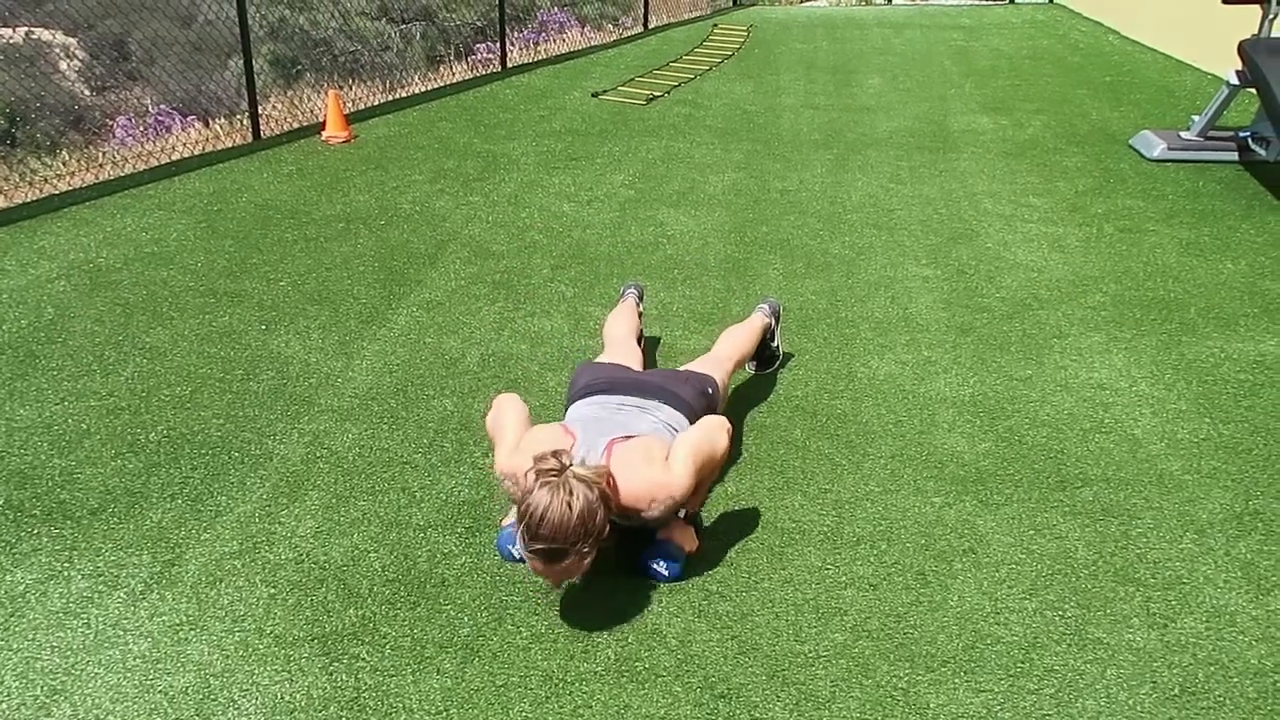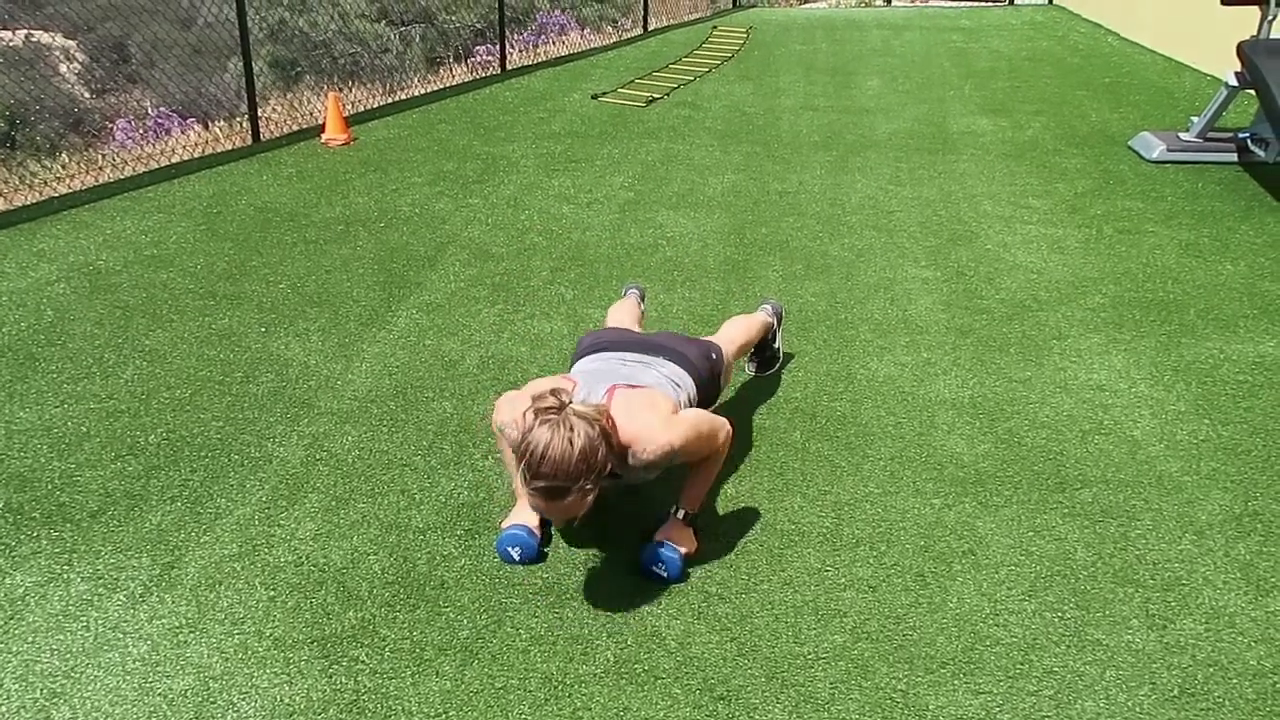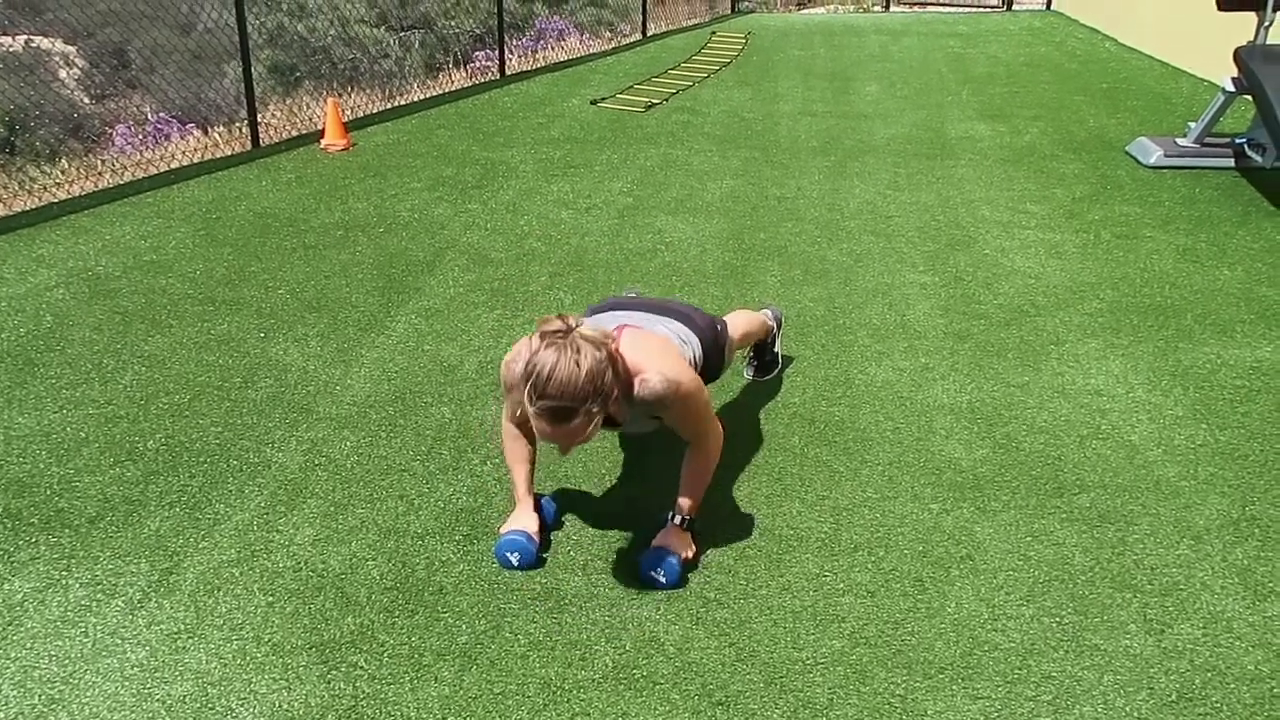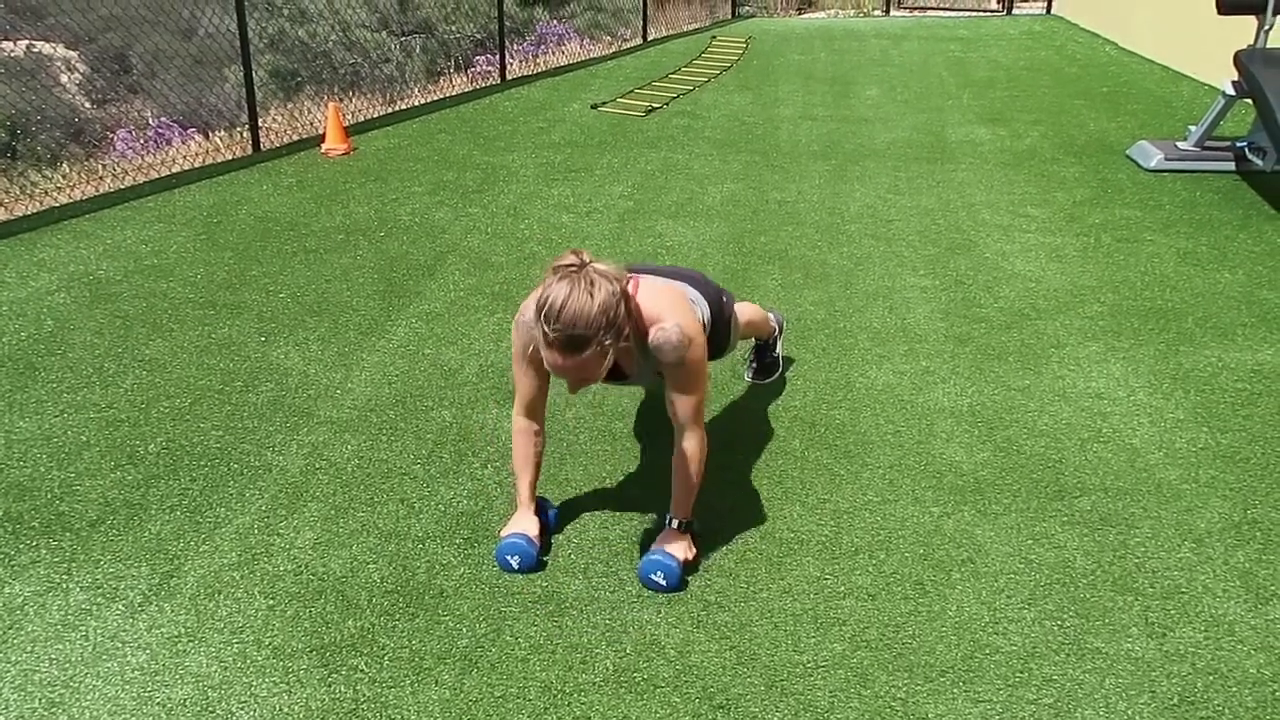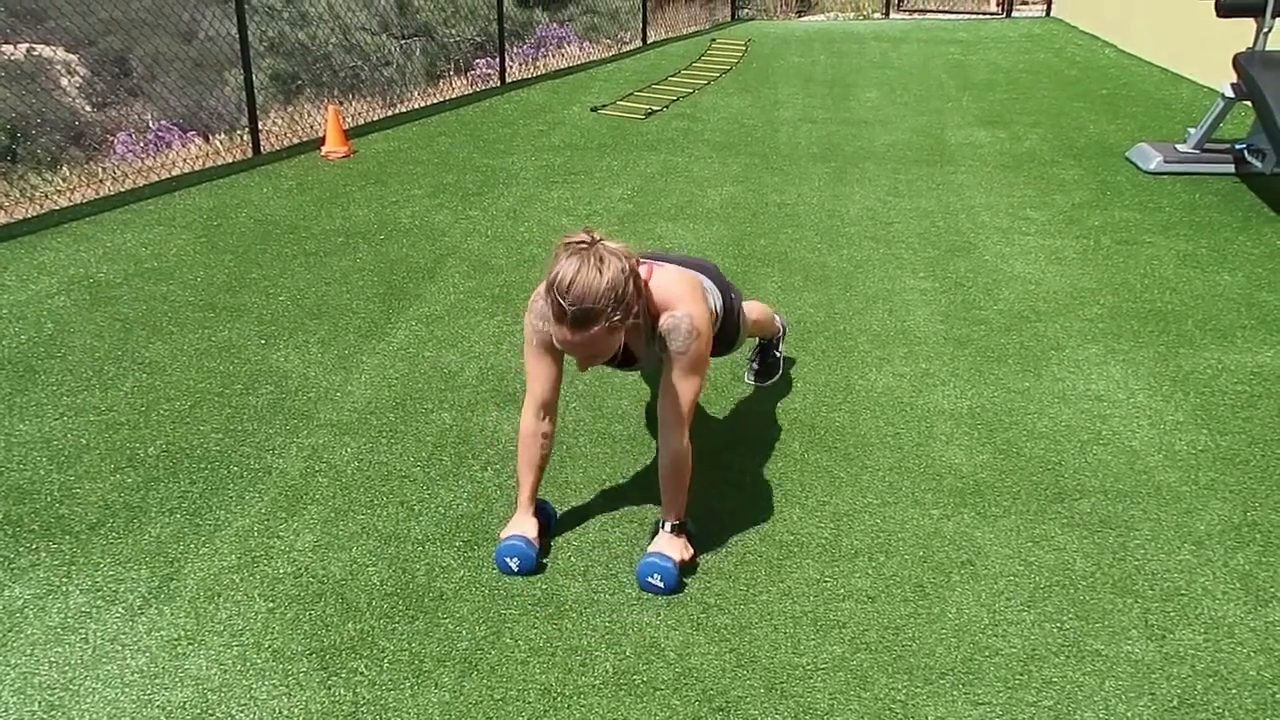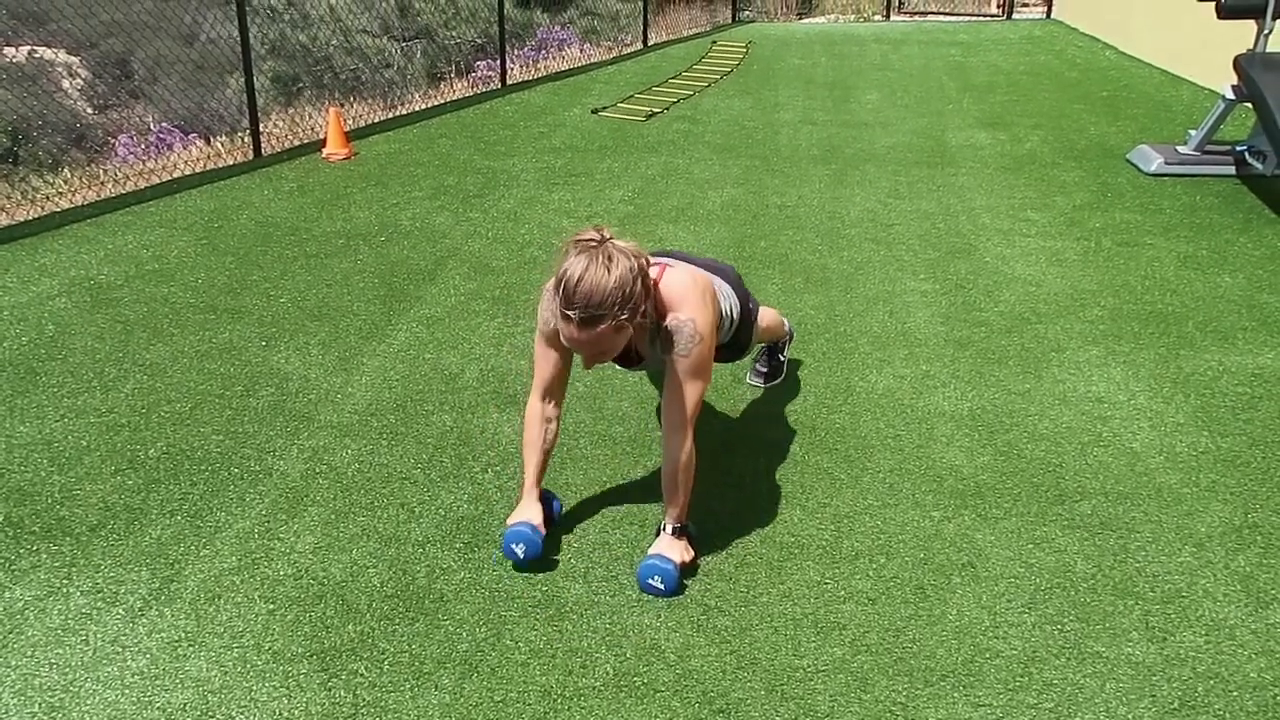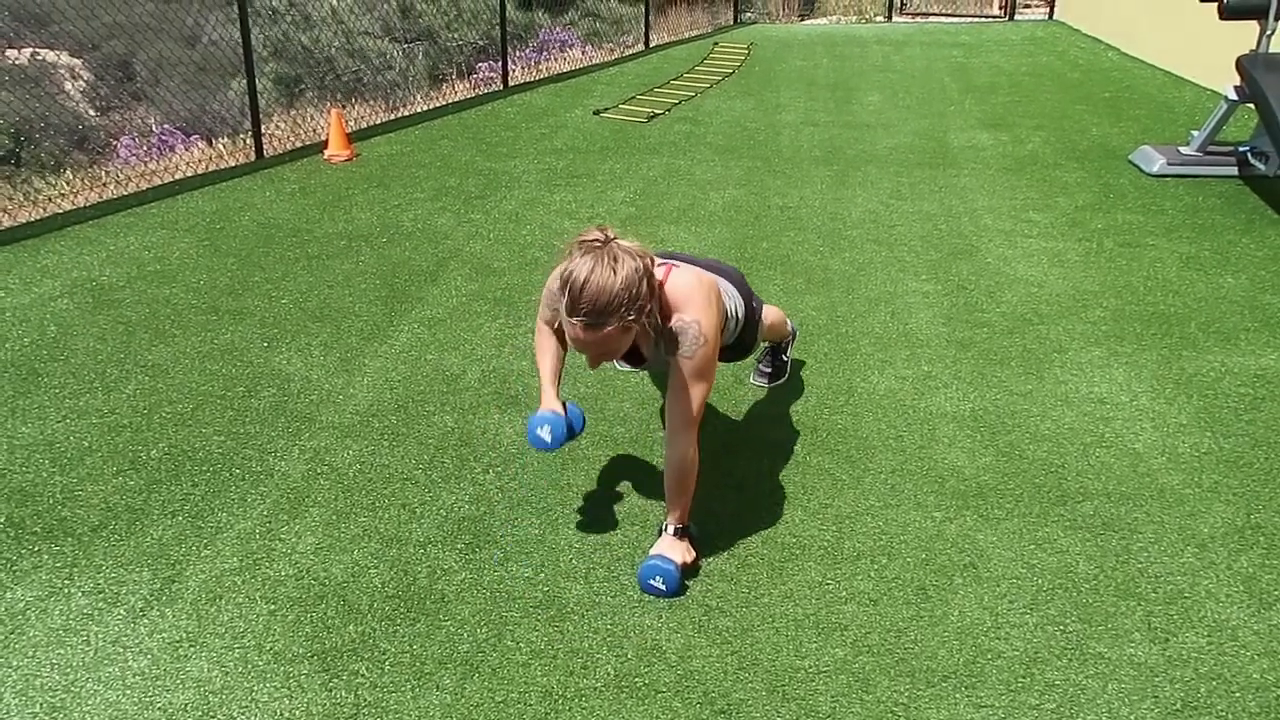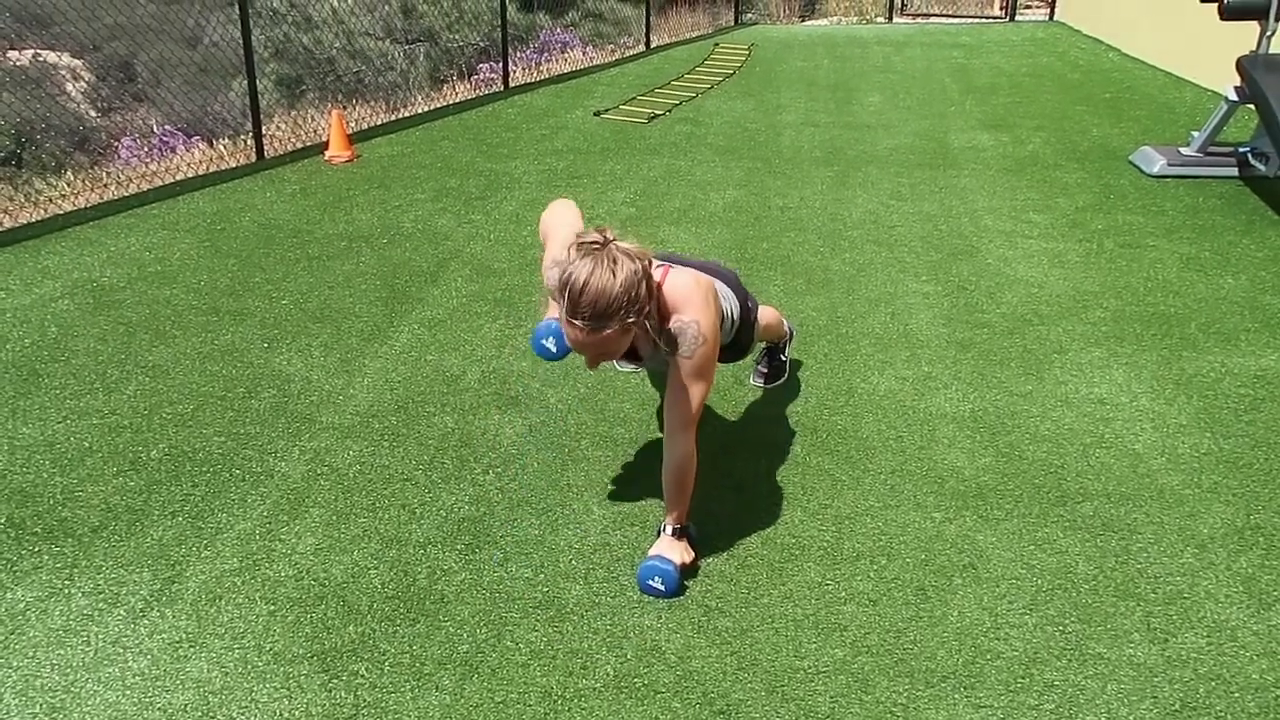
dt=0.2s
person 1, frame 1
left shoulder: (654, 495)
right shoulder: (518, 472)
left elbow: (719, 428)
right elbow: (505, 404)
left wrist: (685, 517)
left hip: (675, 403)
right hip: (598, 388)
left knee: (721, 360)
right knee: (619, 349)
left ankle: (763, 317)
right ankle: (631, 300)
person 1, frame 2
left shoulder: (654, 443)
right shoulder: (519, 424)
left elbow: (722, 432)
left wrist: (683, 518)
right wrist: (523, 503)
left hip: (679, 368)
right hip: (599, 355)
left knee: (723, 346)
left ankle: (766, 317)
right ankle: (633, 298)
person 1, frame 3
left shoulder: (660, 380)
right shoulder: (521, 365)
left elbow: (709, 440)
right elbow: (514, 423)
left wrist: (680, 523)
right wrist: (524, 506)
left hip: (684, 330)
right hip: (610, 313)
left knee: (728, 333)
left ankle: (766, 322)
person 1, frame 4
left shoulder: (670, 331)
right shoulder: (534, 319)
left elbow: (690, 432)
right elbow: (527, 418)
left wrist: (678, 525)
right wrist: (525, 509)
left hip: (694, 297)
left knee: (736, 320)
left ankle: (769, 326)
person 1, frame 5
left shoulder: (680, 316)
right shoulder: (549, 305)
left elbow: (674, 433)
right elbow: (538, 414)
left wrist: (672, 529)
right wrist: (525, 511)
left hip: (708, 292)
left knee: (743, 321)
left ankle: (773, 329)
person 1, frame 6
left shoulder: (685, 319)
right shoulder: (563, 298)
left elbow: (678, 435)
right elbow: (545, 399)
left wrist: (673, 532)
right wrist: (529, 497)
left hip: (723, 298)
left knee: (753, 328)
left ankle: (779, 332)
person 1, frame 7
left shoulder: (690, 320)
right shoulder: (568, 291)
left elbow: (682, 436)
right elbow: (546, 326)
left wrist: (675, 532)
right wrist: (549, 398)
left hip: (728, 300)
left knee: (760, 326)
left ankle: (782, 333)
person 1, frame 8
left shoulder: (689, 322)
right shoulder: (565, 276)
left elbow: (680, 437)
right elbow: (560, 208)
left wrist: (674, 532)
right wrist: (553, 310)
left hip: (724, 305)
left knee: (758, 326)
left ankle: (779, 334)
